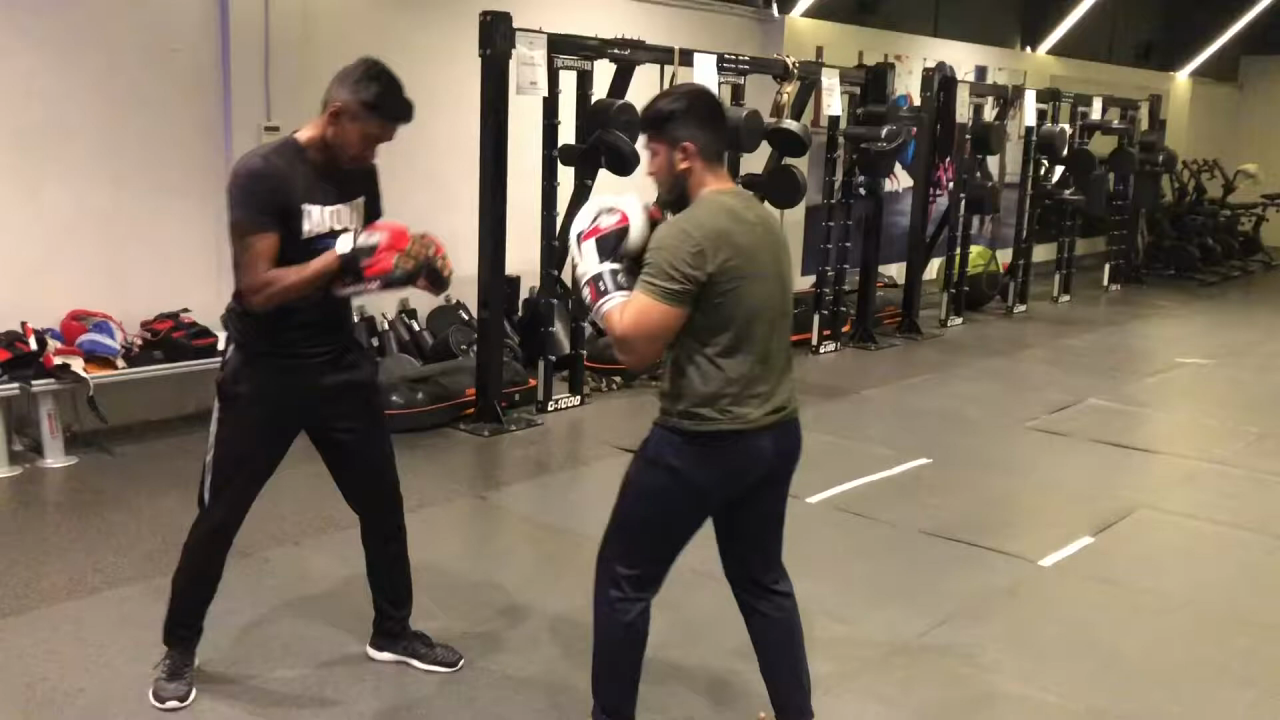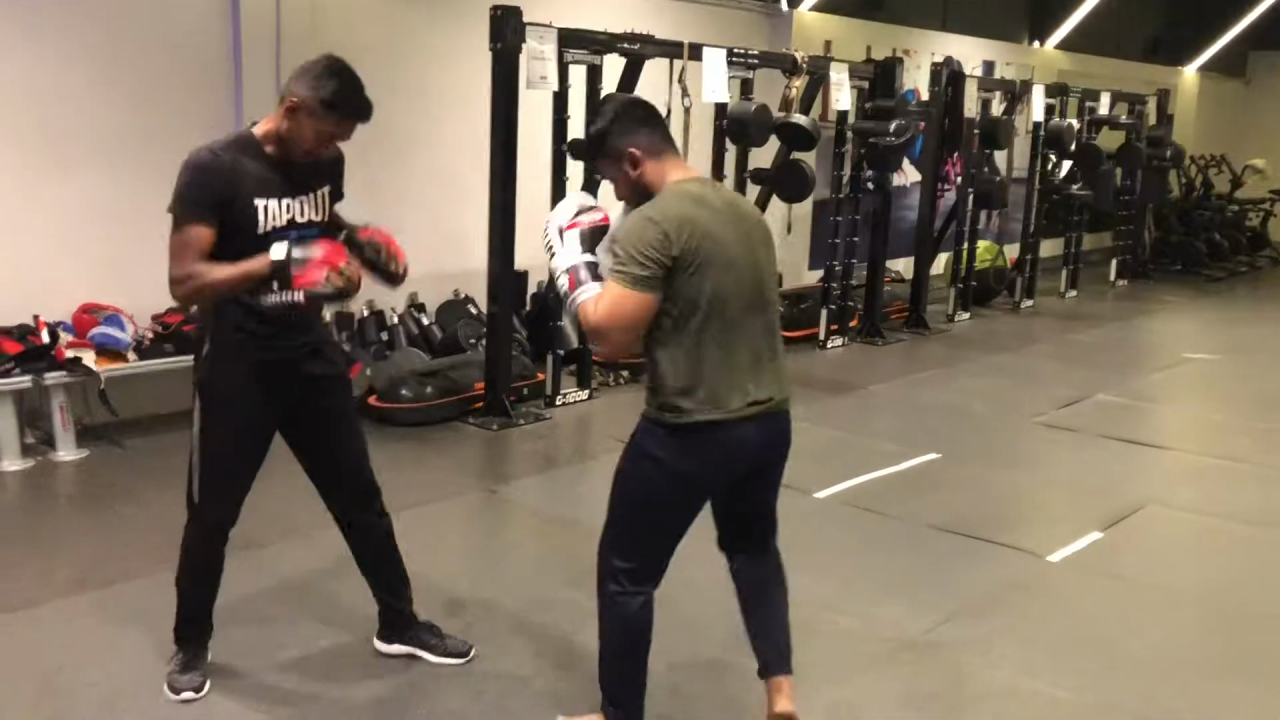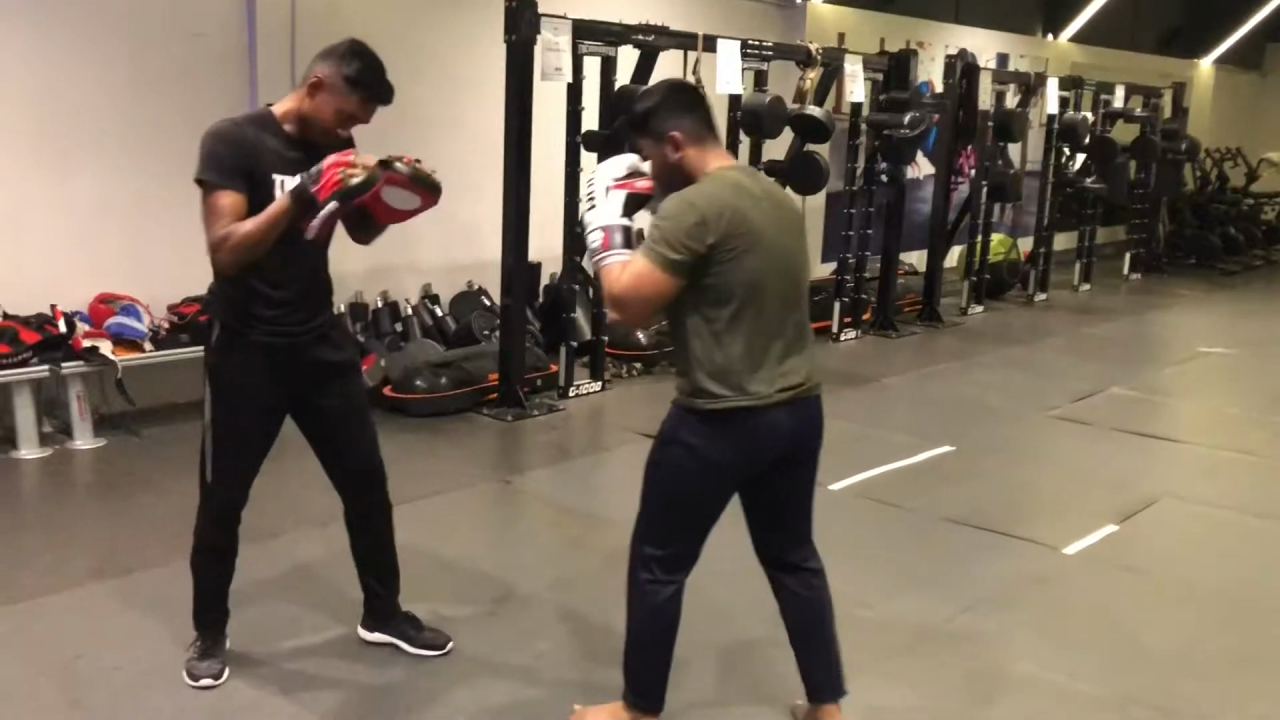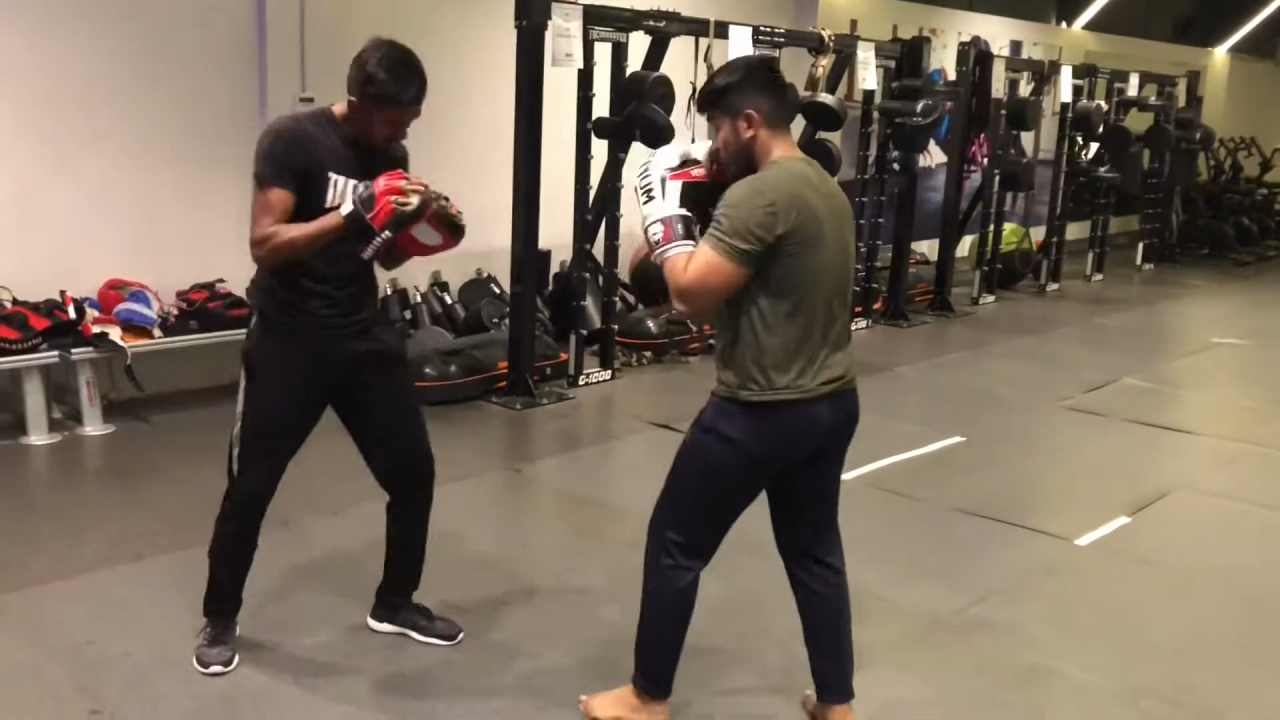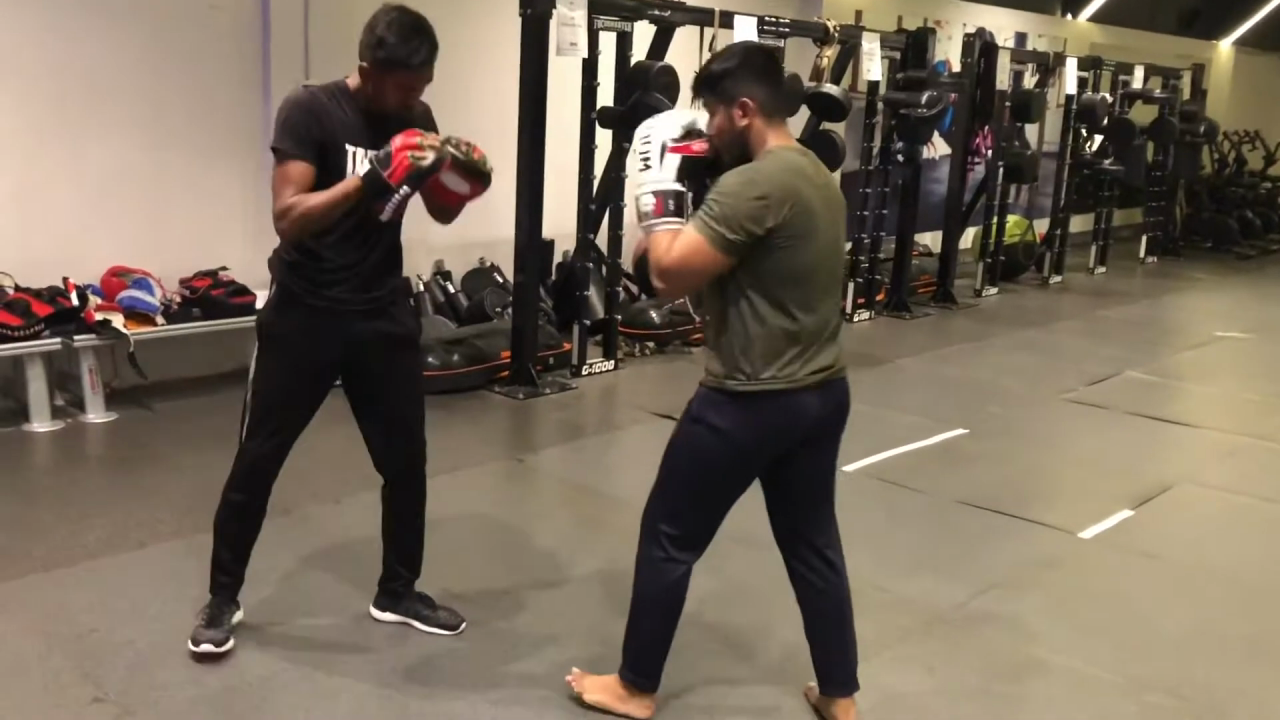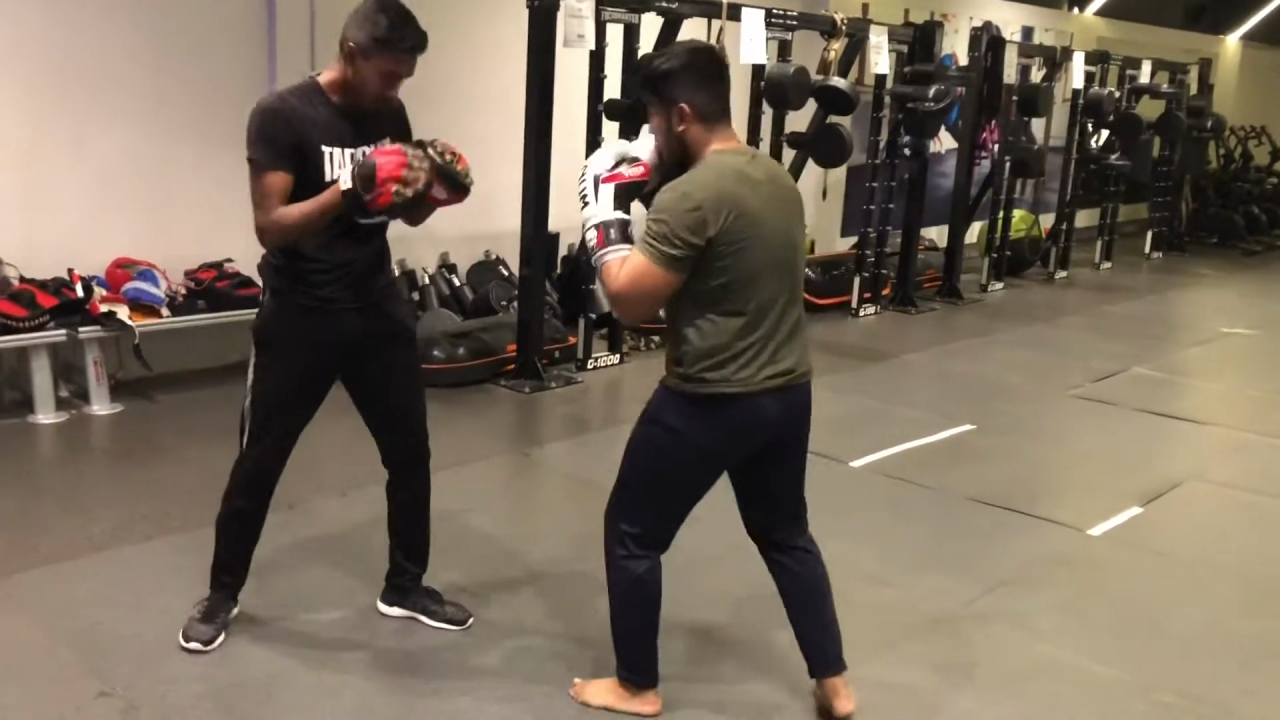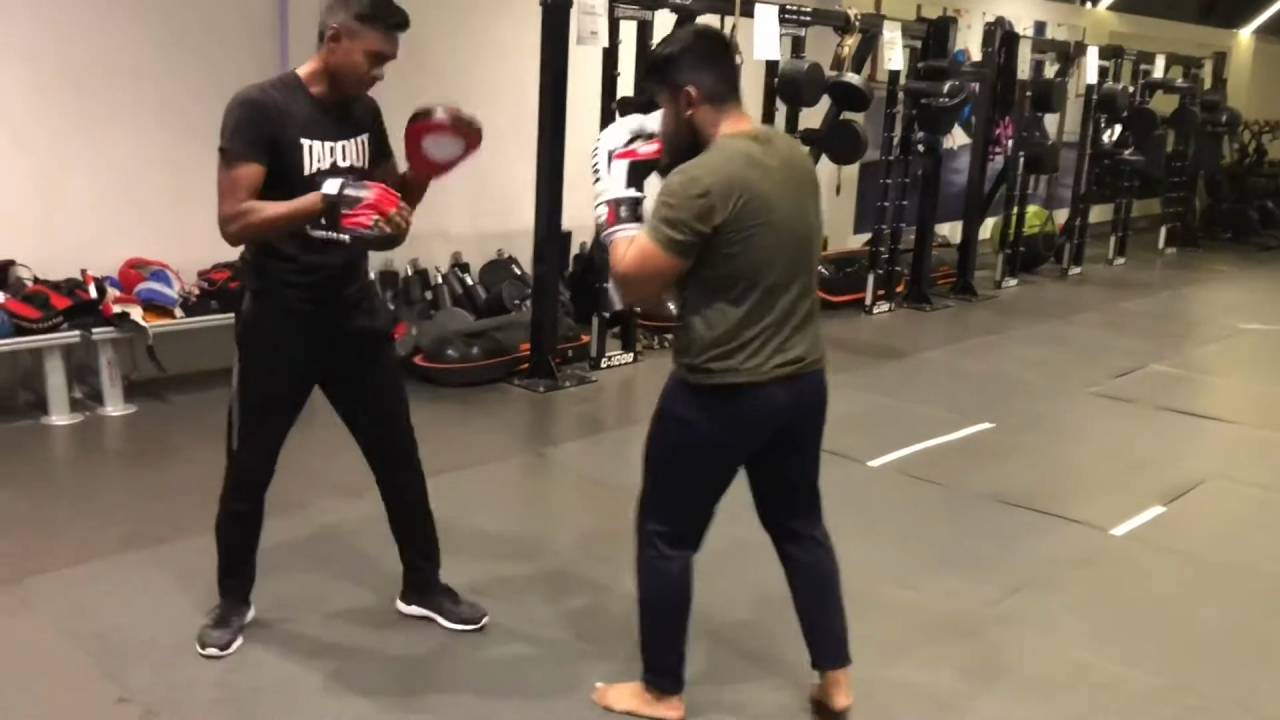
dt=0.2s
person 1, frame 1
left shoulder: (687, 232)
right shoulder: (763, 220)
left elbow: (635, 344)
left wrist: (596, 269)
right wrist: (640, 250)
left hip: (700, 443)
right hip: (775, 433)
left knee: (623, 580)
right knee: (762, 578)
person 1, frame 2
left shoulder: (653, 224)
right shoulder: (744, 210)
left elbow: (611, 336)
left wrist: (572, 264)
right wrist: (617, 249)
left hip: (689, 434)
right hip: (767, 420)
left knee: (626, 573)
right knee: (753, 548)
person 1, frame 3
left shoulder: (697, 207)
right shoulder: (776, 197)
left elbow: (628, 305)
left wrist: (605, 221)
right wrist: (651, 214)
left hip: (721, 422)
right hip: (796, 410)
left knee: (656, 560)
right knee: (792, 556)
person 1, frame 4
left shoulder: (760, 196)
right shoulder: (826, 189)
left elbow: (693, 294)
left wrist: (662, 210)
left hip: (759, 413)
right hip: (831, 405)
left knee: (675, 544)
right knee: (814, 552)
person 1, frame 5
left shoulder: (753, 186)
right shoulder: (817, 178)
left elbow: (671, 272)
left wrist: (655, 184)
right wrist: (701, 156)
left hip: (748, 403)
right hip: (822, 394)
left knee: (668, 537)
right knee: (813, 542)
person 1, frame 6
left shoulder: (690, 197)
right shoulder: (777, 178)
left elbow: (630, 301)
left wrist: (602, 211)
right wrist: (655, 171)
left hip: (707, 404)
right hip: (787, 394)
left knee: (633, 535)
right knee: (787, 537)
person 1, frame 7
left shoulder: (700, 181)
right shoulder: (795, 158)
left elbow: (636, 284)
left wrist: (613, 190)
right wrist: (674, 152)
left hip: (719, 394)
right hip: (801, 382)
left knee: (666, 537)
right knee: (799, 526)
person 2, frame 1
left shoulder: (358, 172)
right shoulder: (260, 174)
right elbow: (252, 287)
left wrist: (414, 259)
right wrist: (350, 253)
left hip: (338, 364)
right hip: (263, 369)
left knee: (382, 501)
right knee: (219, 517)
left ankle: (393, 631)
right ankle: (179, 651)
person 2, frame 2
left shoulder: (322, 164)
right shoulder: (213, 168)
right elbow: (185, 282)
left wrist: (370, 248)
right wrist: (278, 261)
left hip: (311, 358)
right hip: (237, 367)
left knee: (359, 497)
right knee: (211, 514)
left ankle: (399, 623)
right ankle: (191, 646)
person 2, frame 3
left shoulder: (338, 148)
right shoulder: (233, 141)
left elbow: (362, 229)
right elbow: (225, 251)
right wrist: (310, 193)
left hip: (320, 341)
right hip: (248, 348)
left knee: (366, 482)
right knee: (223, 496)
left ankle: (382, 613)
right ankle: (210, 633)
person 2, frame 4
left shoulder: (391, 155)
right shoulder: (292, 139)
right elbow: (266, 245)
left wrist: (429, 229)
right wrist: (356, 213)
left hip: (365, 335)
right hip: (288, 340)
left knee: (412, 471)
right knee: (250, 485)
left ankle: (395, 603)
right ankle: (220, 619)
person 2, frame 5
left shoulder: (414, 117)
right shoulder: (309, 111)
left elbow: (443, 211)
right elbow: (289, 218)
left wrist: (466, 176)
right wrist: (375, 175)
left hip: (384, 314)
right hip: (304, 313)
left knee: (406, 460)
right knee: (258, 459)
left ankle: (397, 593)
right ankle: (222, 600)
person 2, frame 6
left shoulder: (389, 115)
right shoulder: (281, 116)
left elbow: (411, 205)
right elbow: (269, 228)
left wrist: (436, 182)
right wrist: (354, 187)
left hip: (377, 309)
right hip: (300, 316)
left knee: (409, 454)
right knee: (259, 463)
left ankle: (405, 586)
right ankle: (222, 595)
person 2, frame 7
left shoulder: (363, 113)
right shoulder: (259, 108)
left elbow: (395, 205)
right elbow: (235, 221)
left wrist: (428, 168)
right wrist: (328, 195)
left hip: (354, 311)
right hip: (279, 317)
left knee: (397, 453)
right knee: (249, 466)
left ankle: (422, 584)
right ankle: (233, 600)
